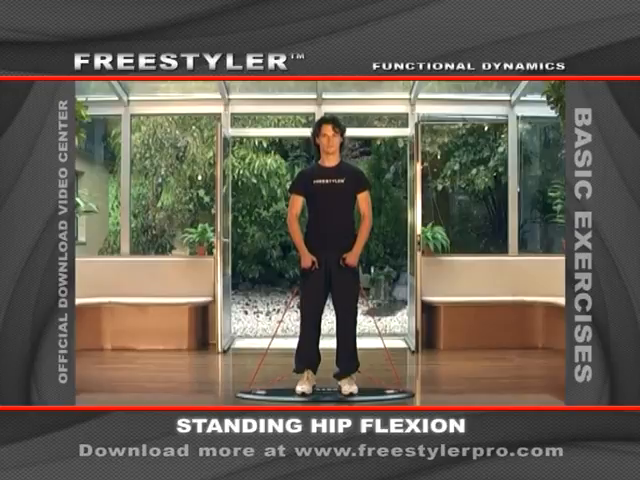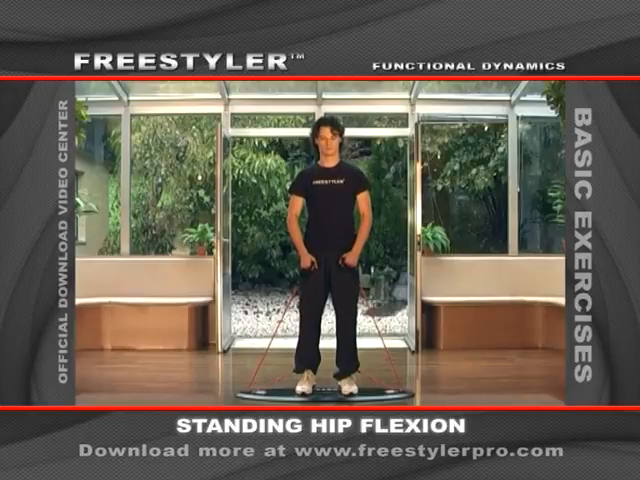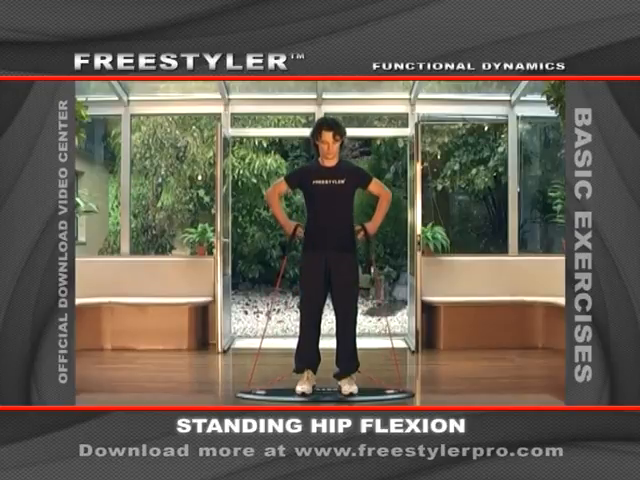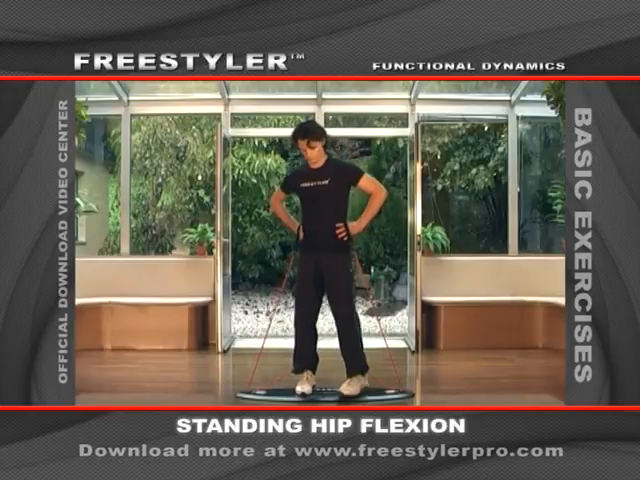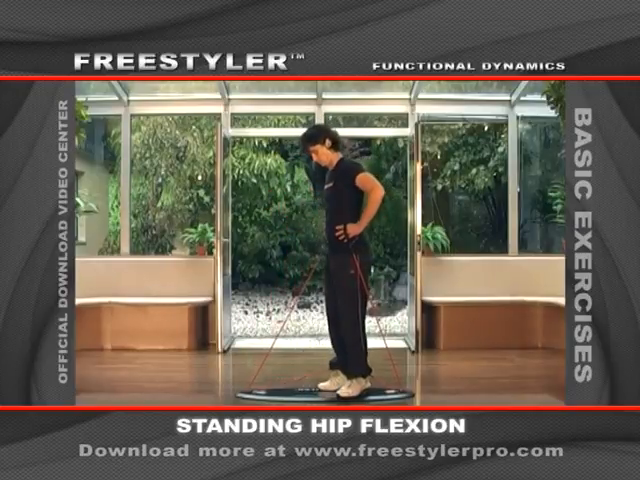
dt=1s
person 1, frame 1
left shoulder: (354, 174)
right shoulder: (306, 176)
left elbow: (366, 215)
right elbow: (292, 216)
left wrist: (356, 251)
right wrist: (303, 252)
left hip: (345, 256)
right hip: (314, 256)
left knee: (347, 316)
right knee: (310, 315)
left ankle: (347, 373)
right ankle: (306, 373)
person 1, frame 2
left shoulder: (354, 175)
right shoulder: (305, 176)
left elbow: (366, 216)
right elbow: (292, 217)
left wrist: (355, 251)
right wrist: (303, 252)
left hip: (345, 256)
right hip: (313, 257)
left knee: (347, 316)
right knee: (309, 315)
left ankle: (347, 373)
right ankle: (307, 372)
person 1, frame 3
left shoulder: (353, 172)
right shoulder: (305, 173)
left elbow: (385, 194)
right elbow: (272, 193)
left wrist: (374, 225)
right wrist: (285, 223)
left hip: (345, 253)
right hip: (313, 254)
left knee: (346, 314)
right knee: (309, 314)
left ankle: (347, 373)
right ankle: (306, 372)
person 1, frame 4
left shoulder: (343, 170)
right shoulder: (297, 176)
left elbow: (379, 191)
right elbow: (276, 201)
left wrist: (359, 224)
right wrist: (293, 226)
left hip: (337, 253)
right hip: (308, 254)
left knee: (344, 313)
right knee: (304, 315)
left ankle: (357, 373)
right ankle: (306, 372)
person 1, frame 5
left shoulder: (349, 169)
right shoulder: (330, 174)
left elbow: (377, 191)
left wrist: (359, 226)
left hip: (351, 254)
right hip: (334, 254)
left knee: (351, 316)
right knee: (335, 316)
left ankle: (360, 375)
right ankle: (343, 371)
